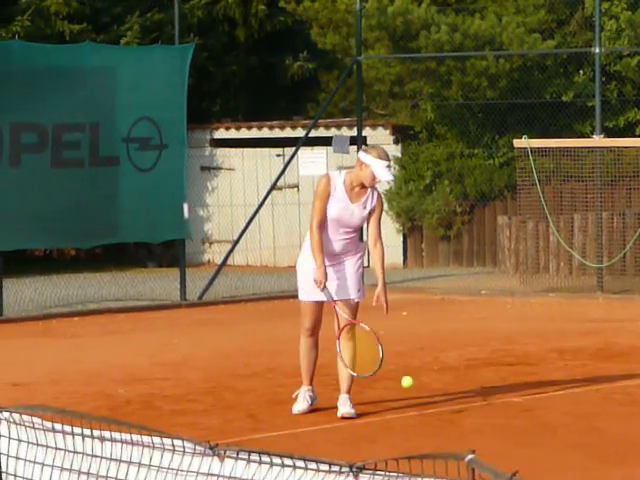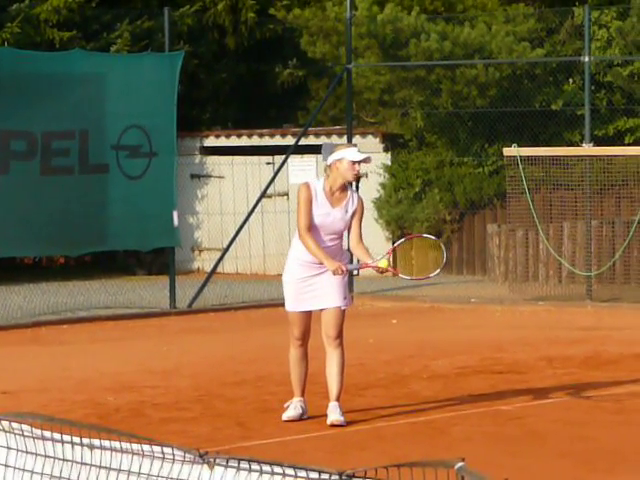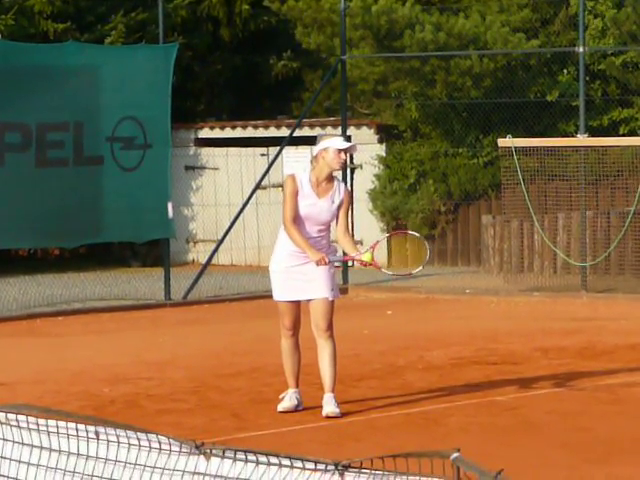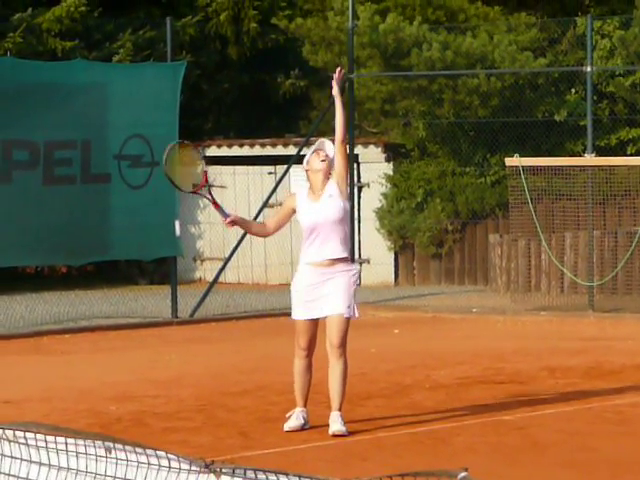
dt=1s
person 1, frame 1
left shoulder: (375, 199)
right shoulder: (328, 182)
left elbow: (375, 241)
right elbow: (315, 227)
left wrist: (381, 284)
right wrist: (320, 267)
left hip: (347, 263)
right hip: (314, 261)
right knee: (309, 329)
left ankle: (345, 397)
right ankle: (307, 390)
person 1, frame 2
left shoulder: (356, 202)
right shoulder: (308, 190)
left elbow: (355, 242)
right elbow: (304, 232)
left wrist: (374, 262)
right wrist: (327, 260)
left hip: (333, 273)
right hip: (300, 269)
left knee: (334, 340)
right knee: (298, 340)
left ankle: (334, 405)
right ankle: (298, 401)
person 1, frame 3
left shoulder: (342, 192)
right shoulder: (294, 181)
left elbow: (342, 232)
right elbow: (289, 223)
left wrist: (359, 254)
right wrist: (310, 251)
left hip: (320, 265)
right hip: (287, 262)
left knee: (324, 331)
right knee: (289, 331)
left ankle: (329, 397)
right ankle: (293, 393)
person 1, frame 4
left shoulder: (339, 185)
right shoulder: (297, 200)
left elbow: (340, 139)
right elbow: (267, 229)
left wrist: (338, 95)
right wrist: (240, 221)
left hip: (340, 276)
right hip: (309, 277)
left knee: (336, 348)
right knee: (303, 350)
left ankle: (336, 416)
right ankle: (301, 412)
